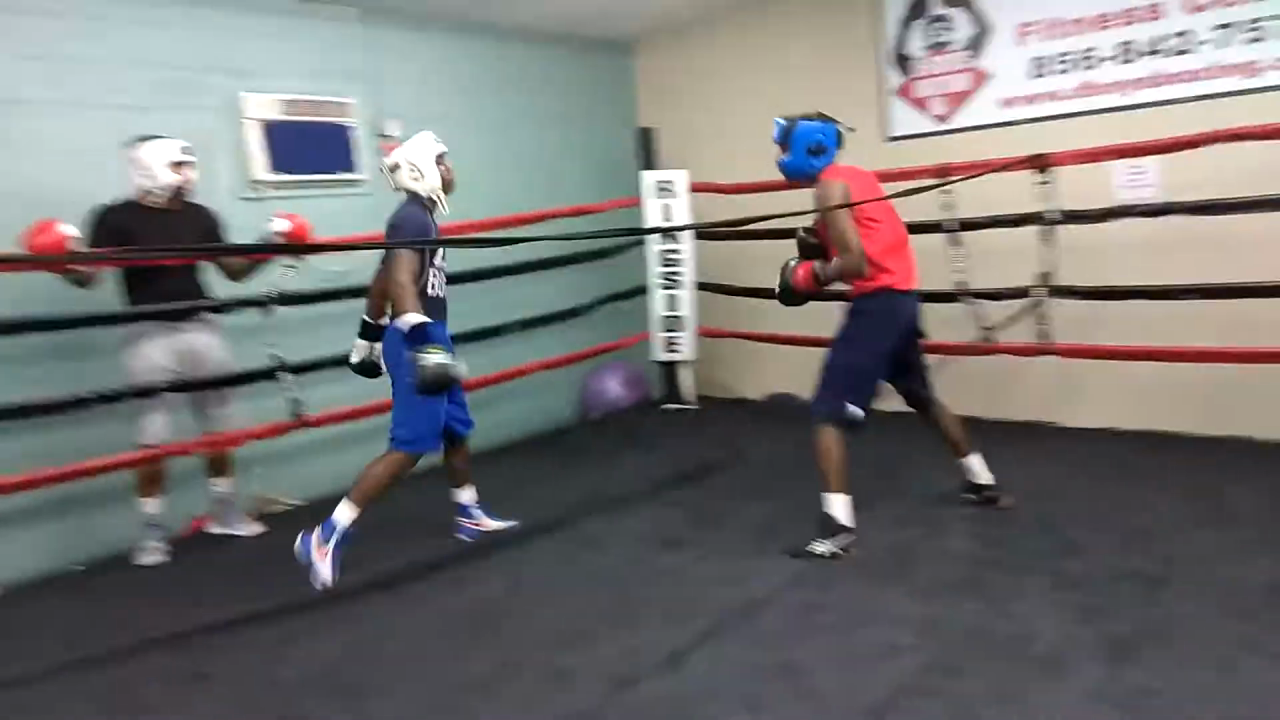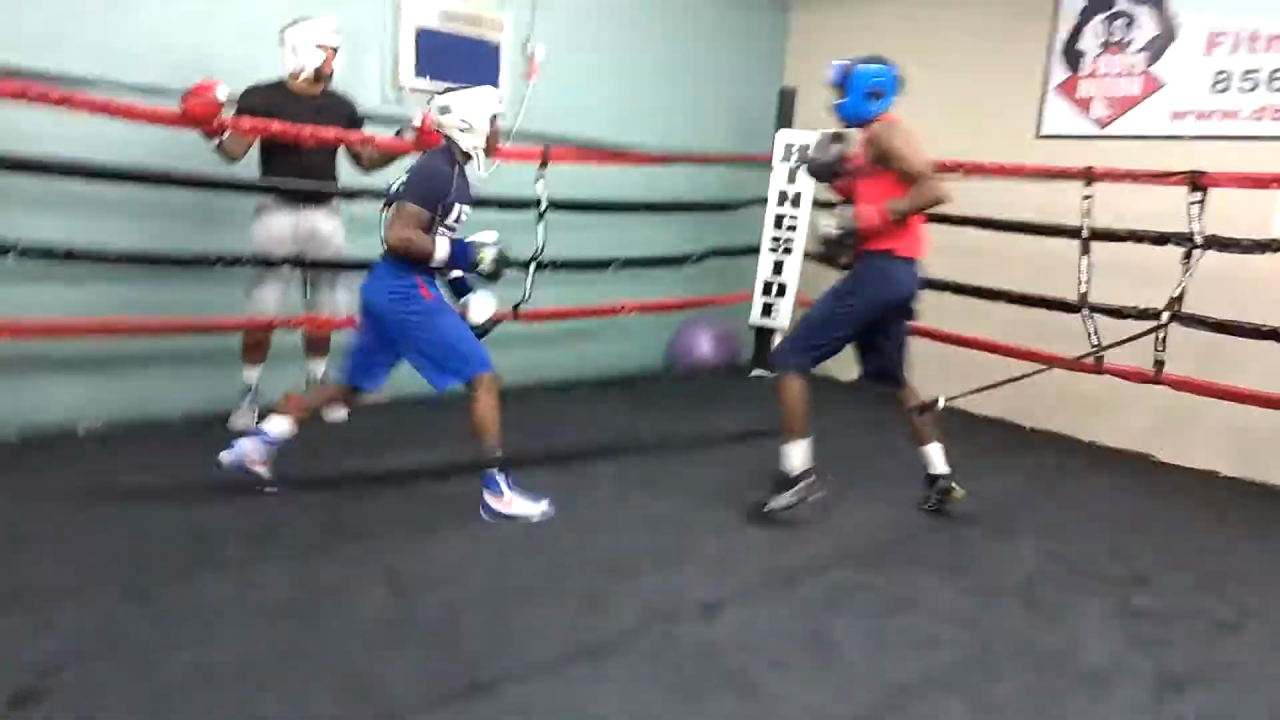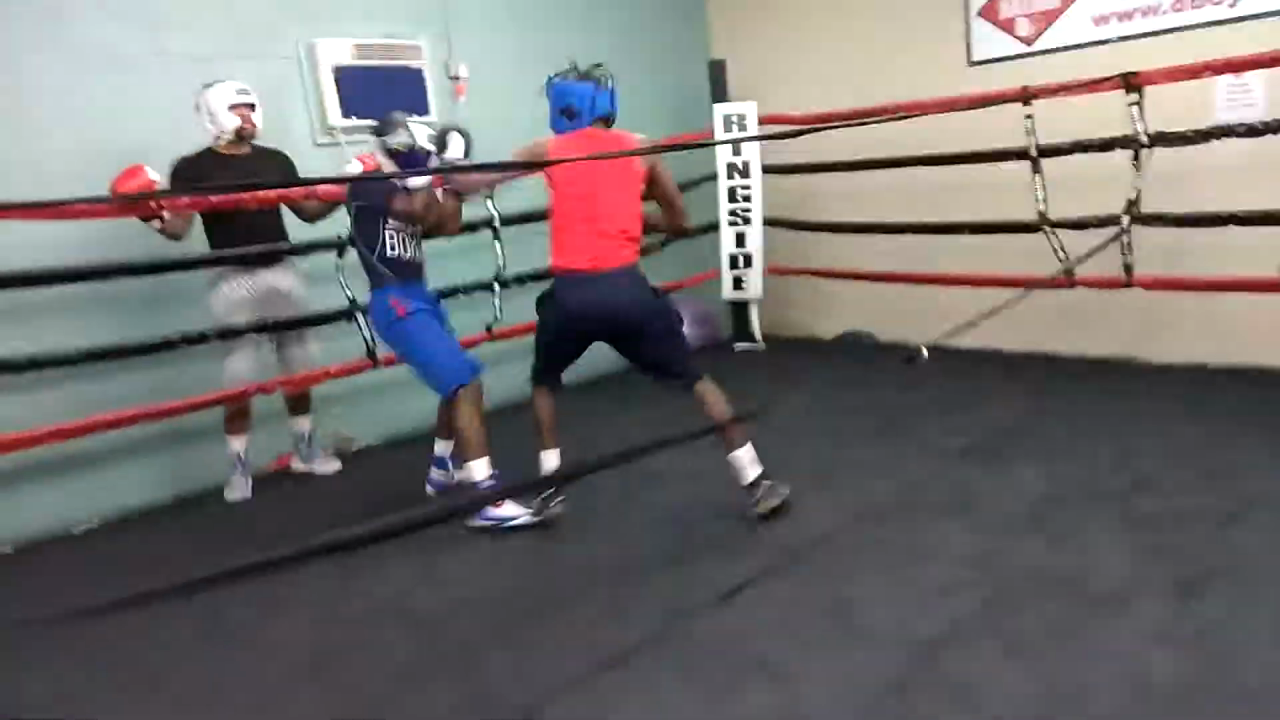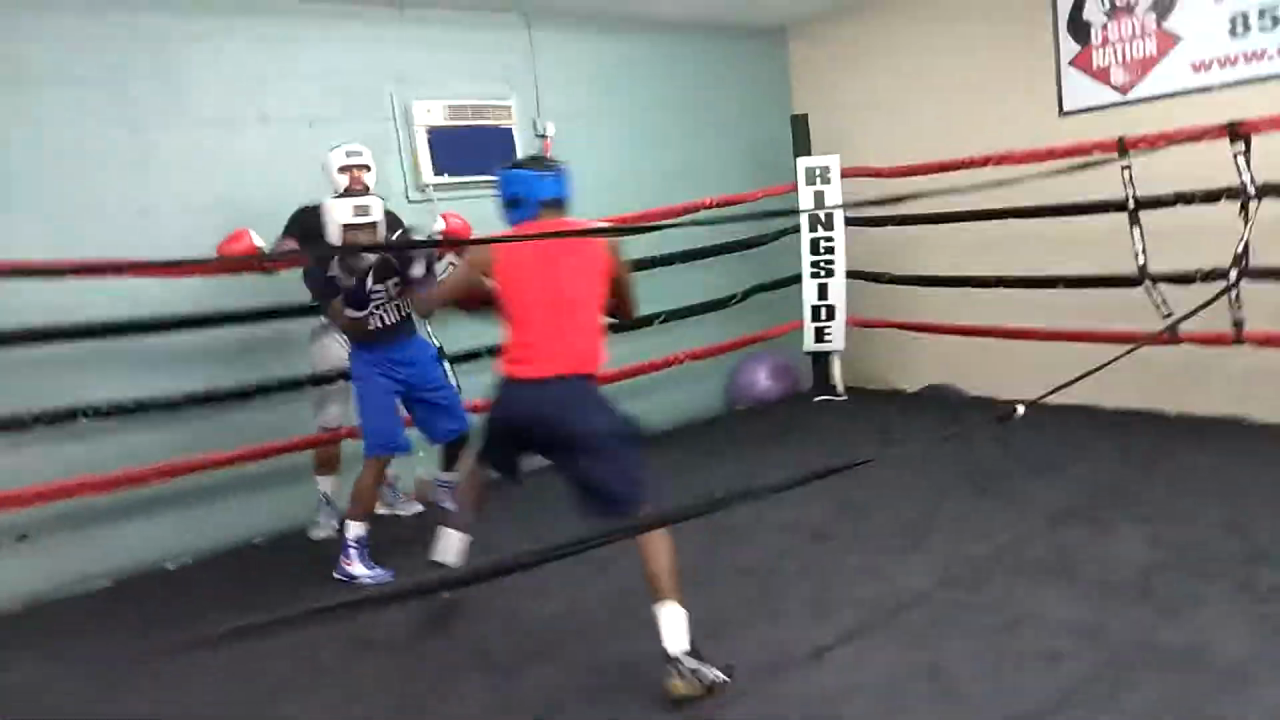
dt=0.7s
person 1, frame 1
left shoulder: (830, 190)
right shoulder: (860, 178)
left elbow: (855, 263)
left wrist: (809, 274)
left hip: (876, 306)
right hip: (903, 300)
left knee: (828, 411)
right knee: (921, 397)
left ankle: (838, 525)
right ankle: (984, 484)
person 1, frame 2
left shoulder: (884, 133)
right shoulder: (877, 138)
left elbow: (935, 191)
left wrist: (873, 217)
right wrist: (839, 173)
left hip: (878, 268)
right hip: (898, 272)
left knee: (790, 359)
right knee: (890, 377)
left ankle: (798, 472)
right ankle: (940, 478)
person 1, frame 3
left shoulder: (549, 149)
right shoulder: (640, 151)
left elbow: (470, 182)
right elbow: (681, 223)
left hip: (573, 293)
right hip: (627, 289)
left knee: (545, 380)
right knee: (694, 379)
left ankle: (548, 479)
right ankle: (754, 479)
person 1, frame 4
left shoulder: (495, 249)
right shoulder: (601, 244)
left elbow: (429, 300)
right elbow: (625, 312)
left wrist: (480, 290)
left hip: (517, 398)
right hip: (576, 397)
left knee: (484, 465)
right knee: (644, 521)
left ankle: (446, 568)
right ankle: (681, 657)
person 2, frame 1
left shoulder: (421, 217)
right shoulder: (413, 219)
left elbow: (382, 282)
right elbow: (401, 284)
left wrist: (368, 335)
right wrist: (422, 341)
left hip: (430, 338)
right hip: (420, 341)
left knee: (457, 431)
right knee: (408, 449)
left ankle: (468, 515)
right ankle: (326, 537)
person 2, frame 2
left shoulder: (449, 170)
right shoulder: (440, 172)
right elbow: (398, 237)
right wrist: (459, 253)
left hip: (387, 288)
right hip: (406, 292)
left knee: (350, 383)
right knee: (483, 380)
left ankle: (254, 445)
right ankle: (495, 489)
person 2, frame 3
left shoulder: (403, 189)
right shoulder: (366, 189)
left elbow: (447, 224)
right elbow: (421, 213)
right wrist: (419, 168)
left hip: (418, 297)
right hip: (397, 305)
left knee: (456, 383)
right knee: (466, 385)
left ankle: (442, 469)
right ankle: (486, 498)
person 2, frame 4
left shoulder: (395, 253)
right shoulder: (323, 272)
right elbow: (350, 329)
left wrist: (419, 271)
right wrist: (354, 290)
left hip: (416, 350)
right hip: (373, 361)
left knee: (456, 431)
right knee: (381, 452)
right ankle: (351, 551)
person 3, frame 1
left shoulder: (199, 218)
right shoulder: (115, 219)
left elbow: (233, 269)
right elbow: (88, 275)
right wrist: (62, 258)
left hip: (200, 330)
right hip: (152, 336)
left knee: (218, 430)
right knee: (152, 439)
left ankle: (225, 512)
right ankle: (153, 531)
person 3, frame 2
left shoulder: (342, 106)
right shoulder: (261, 97)
left elbow: (366, 159)
right elbow: (235, 150)
right wrist: (215, 132)
left hip: (325, 215)
right hip: (280, 213)
left knee: (325, 312)
right knee: (264, 311)
right ankle: (249, 397)
person 3, frame 3
left shoulder: (275, 161)
right shoulder: (192, 168)
left elbow: (307, 211)
right elbow: (177, 228)
right wrist: (153, 213)
left hip: (281, 273)
right hip: (235, 280)
left knee: (298, 370)
right knee: (238, 381)
left ankle: (306, 450)
right ankle: (239, 467)
person 3, frame 4
left shoulder: (389, 220)
right shoulder: (311, 218)
right elbow: (281, 254)
right hip: (334, 327)
right knee: (330, 421)
left ankle: (389, 491)
right ankle: (327, 505)
